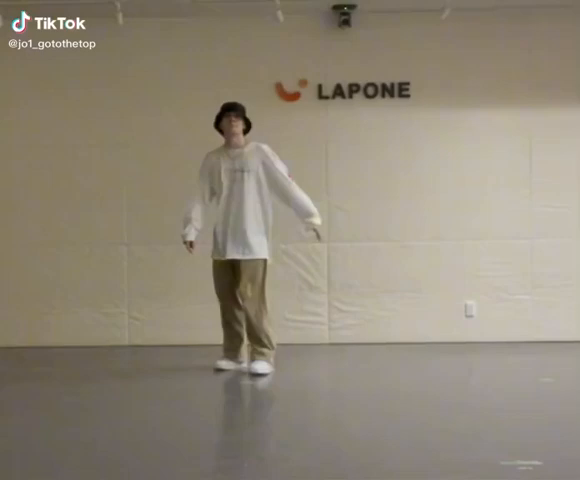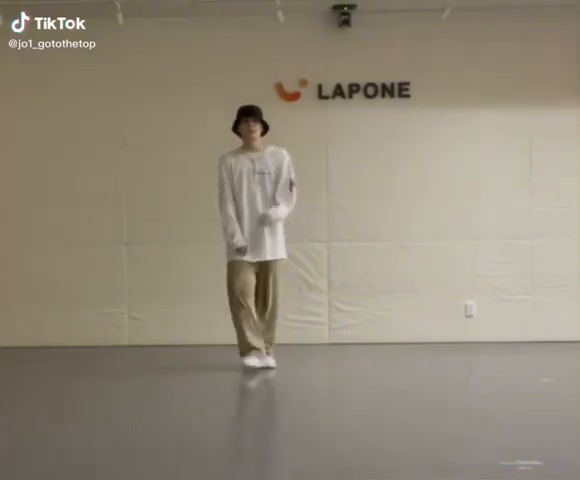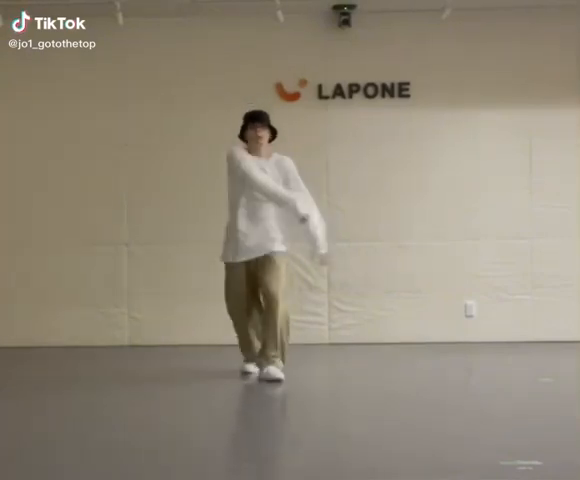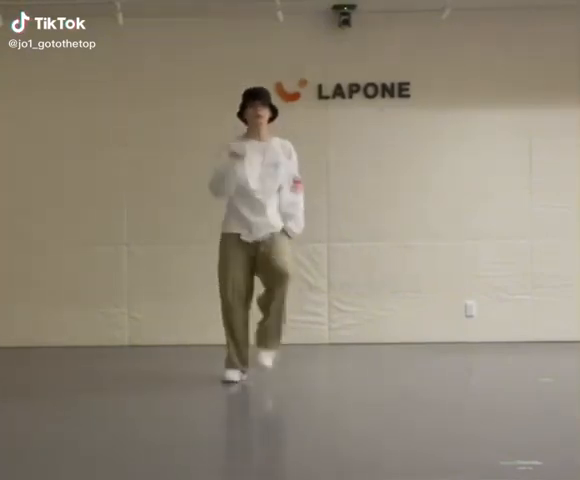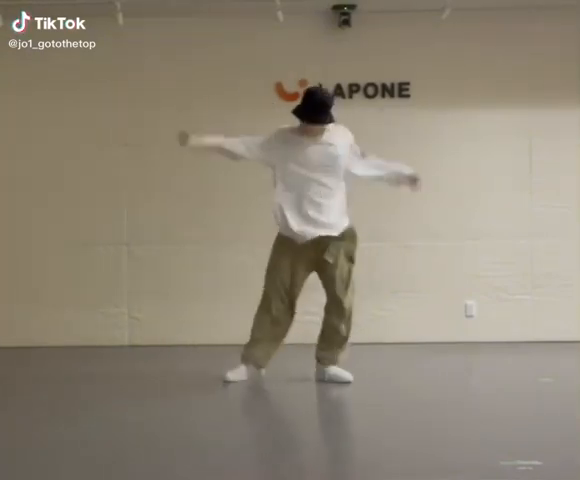
dt=1s
person 1, frame 1
left shoulder: (261, 153)
right shoulder: (212, 159)
left elbow: (286, 186)
right elbow: (202, 198)
left wrist: (311, 215)
right wrist: (190, 230)
left hip: (253, 241)
right hip: (223, 242)
left knee: (251, 299)
right knee: (228, 300)
left ankle: (262, 356)
right ankle: (234, 354)
person 1, frame 2
left shoulder: (280, 156)
right shoulder: (228, 161)
left elbow: (289, 194)
right elbow: (226, 202)
left wrist: (275, 214)
right wrist: (235, 236)
left hip: (270, 242)
right hip: (240, 242)
left knee: (267, 300)
right knee: (241, 297)
left ankle: (266, 351)
right ankle: (252, 351)
person 1, frame 3
left shoulder: (284, 164)
right shoulder: (236, 156)
left elbow: (306, 203)
right elbow: (258, 182)
left wrist: (319, 240)
right wrist: (294, 203)
left hip: (273, 245)
right hip: (240, 246)
left knee: (273, 300)
right knee: (241, 310)
left ankle: (272, 361)
right ankle: (253, 357)
person 1, frame 4
left shoulder: (284, 149)
right shoulder: (235, 150)
left elbow: (293, 191)
right elbow: (218, 190)
left wrist: (289, 226)
right wrist: (230, 166)
left hip: (273, 231)
right hip: (235, 233)
left knee: (280, 275)
right knee: (233, 301)
left ankle: (266, 346)
right ankle: (237, 363)
person 1, frame 5
left shoulder: (342, 138)
right shoulder: (282, 140)
left elbow: (363, 162)
right elbow: (240, 146)
left wrist: (400, 173)
right wrist: (199, 141)
left hip: (336, 233)
right hip: (295, 234)
left knee: (341, 301)
right knee: (277, 301)
left ankle: (328, 362)
right ankle: (252, 361)
